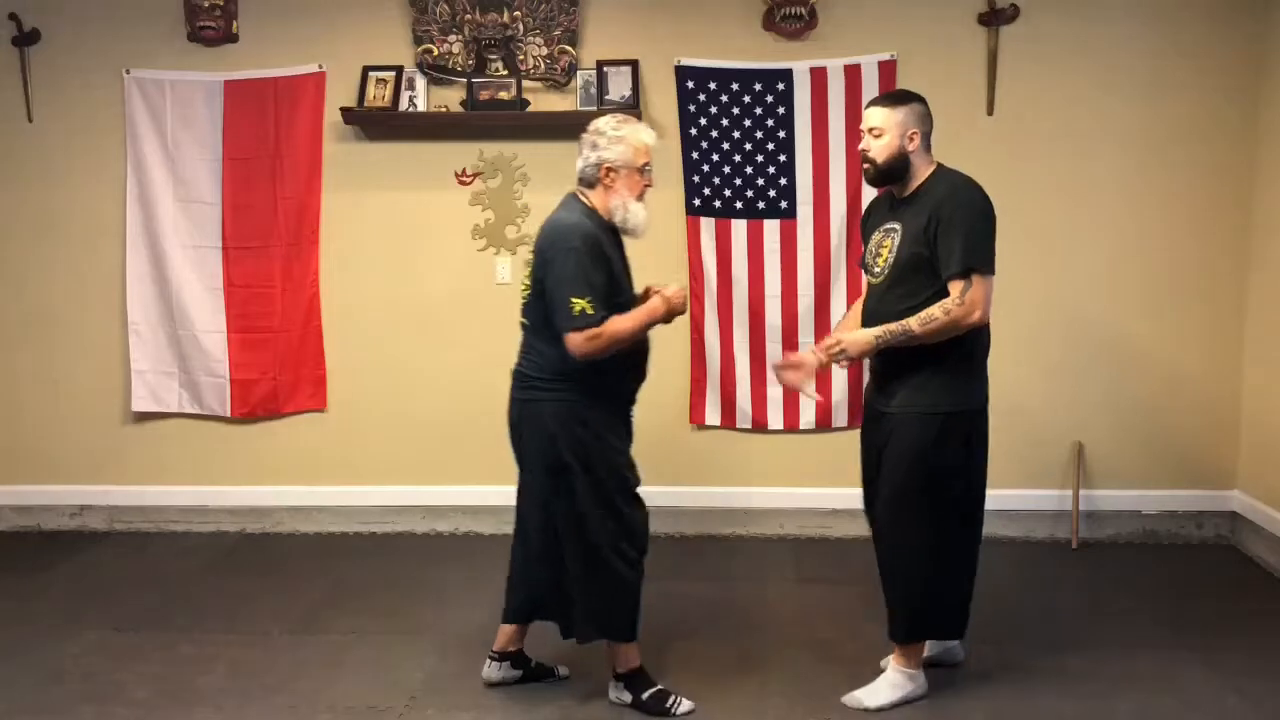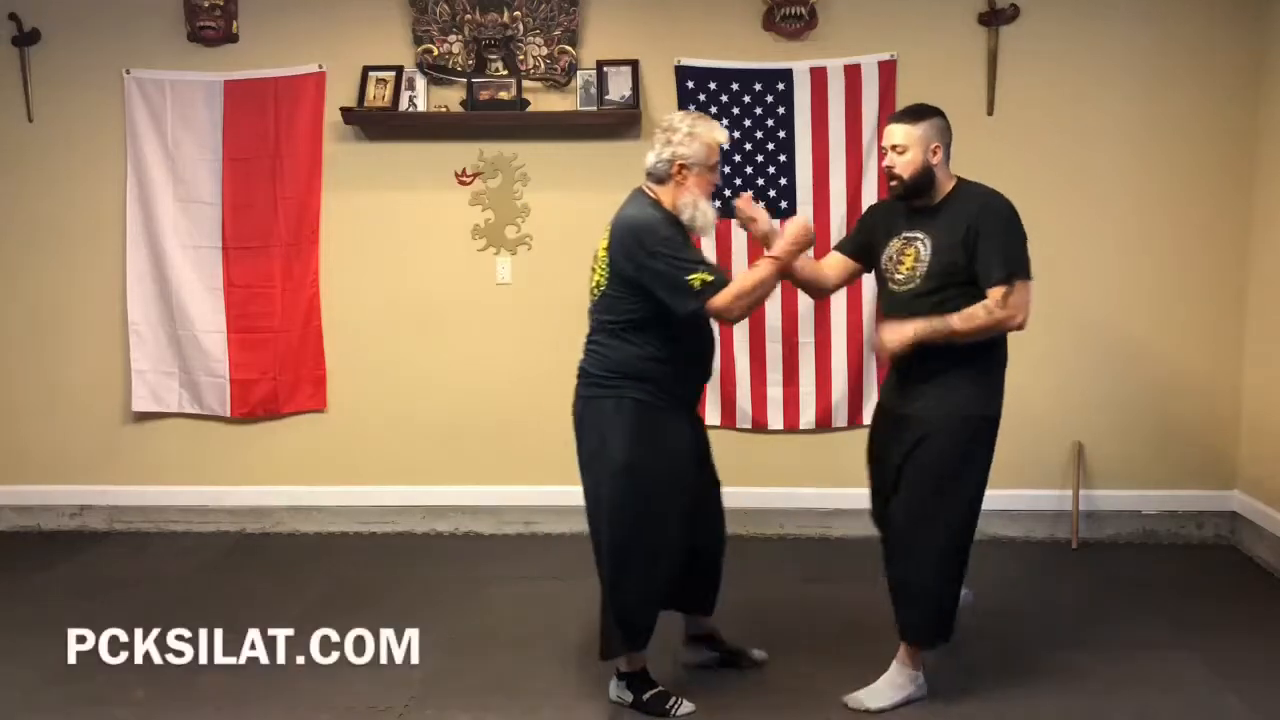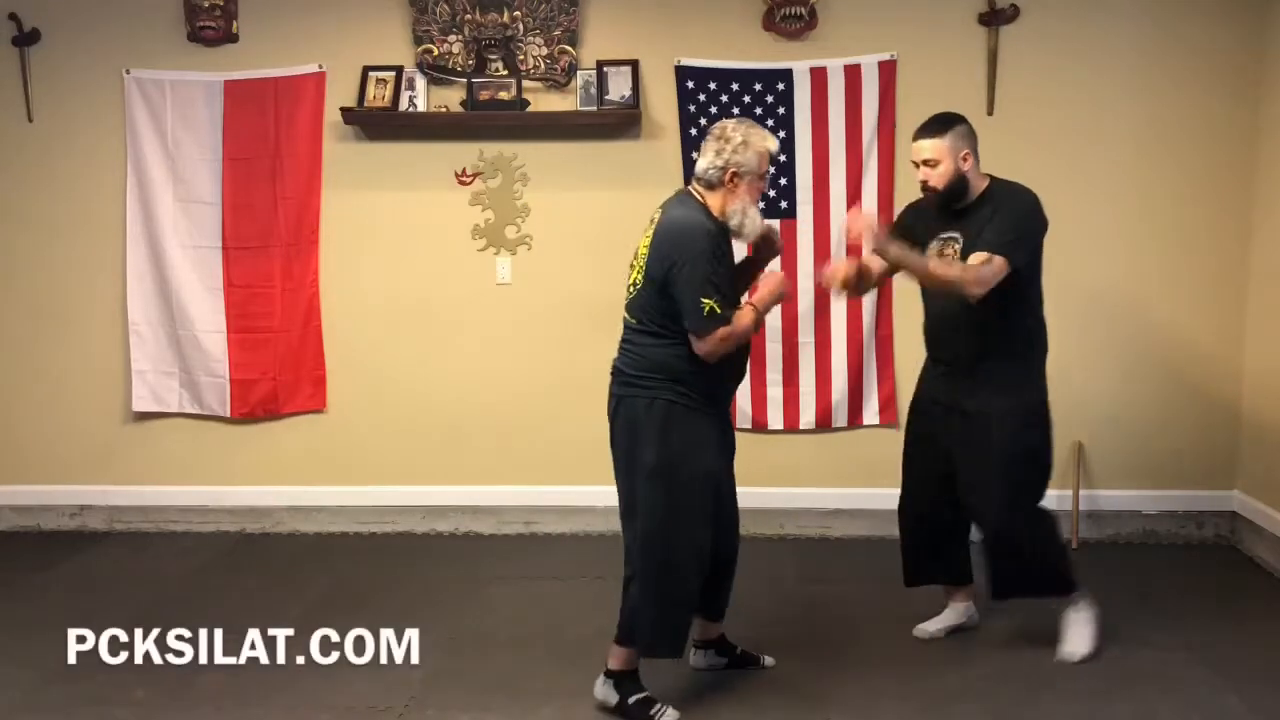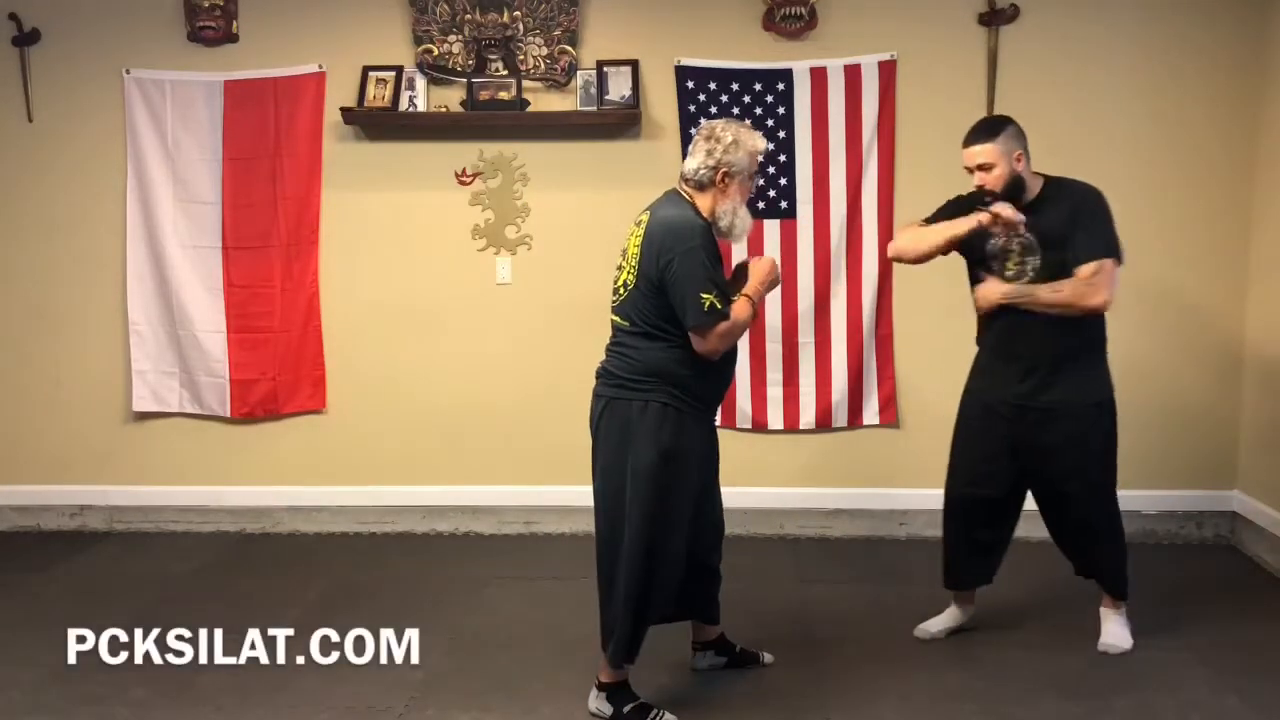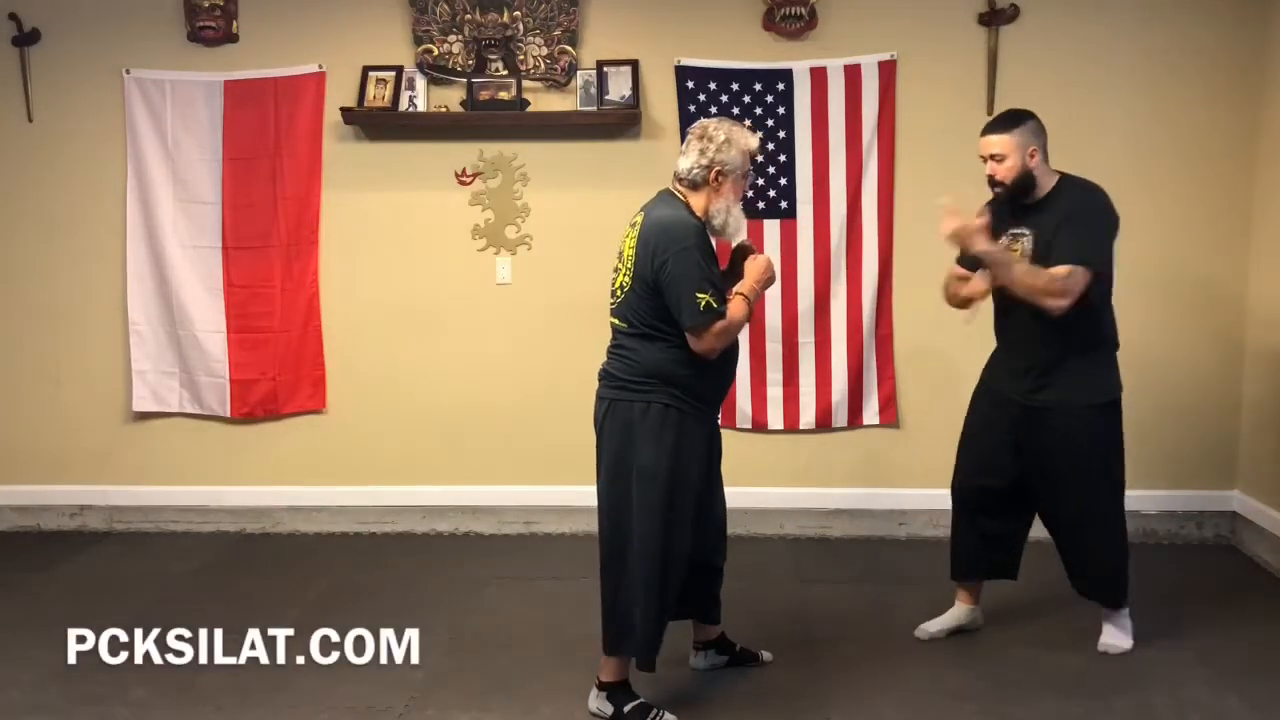
dt=0.4s
person 1, frame 1
left shoulder: (592, 225)
right shoulder: (574, 234)
right elbow: (586, 341)
left wrist: (643, 303)
right wrist: (656, 310)
left hip: (572, 409)
right hip: (566, 412)
left knee: (550, 530)
right knee: (613, 531)
left ankle: (506, 654)
person 1, frame 2
left shoulder: (658, 218)
right shoulder: (644, 227)
left elbow: (693, 299)
right elbow: (726, 307)
left wrist: (755, 269)
right wrist: (781, 255)
left hip: (661, 404)
right hip: (627, 409)
left knee: (697, 521)
right knee: (636, 535)
left ankle: (701, 639)
person 1, frame 3
left shoulder: (692, 216)
right shoulder: (692, 233)
left elbow: (713, 296)
right elbow: (712, 342)
left wrist: (756, 261)
right wrist: (764, 297)
left hip: (689, 405)
right hip: (660, 407)
left knee: (714, 524)
right knee: (664, 537)
left ankle: (708, 641)
person 1, frame 4
left shoulder: (672, 214)
right shoulder: (685, 233)
right elbow: (711, 339)
left wrist: (734, 285)
right wrist: (754, 291)
left hip: (668, 407)
right hip: (647, 411)
left knee: (697, 529)
right knee: (641, 539)
left ankle: (709, 642)
person 1, frame 5
left shoulder: (668, 214)
right shoulder: (679, 232)
right elbow: (708, 337)
left wrist: (730, 275)
right wrist: (750, 287)
left hip: (673, 408)
right hip: (650, 412)
left knee: (700, 526)
right knee: (644, 541)
left ankle: (710, 641)
person 2, frame 1
left shoulder: (958, 200)
right shoulder: (879, 208)
left elbow: (968, 308)
left wrist: (872, 340)
right wrist: (825, 351)
left hip: (938, 398)
right hip: (889, 392)
left knee: (914, 524)
right knee: (890, 519)
left ankle: (908, 666)
right ankle: (939, 634)
person 2, frame 2
left shoulder: (986, 211)
right shoulder: (883, 215)
left elbow: (1011, 311)
right elbow: (821, 279)
left wrist: (918, 329)
right wrist: (770, 234)
left hip: (960, 401)
right hip: (901, 393)
left knee: (925, 526)
right knee: (896, 517)
left ankle: (905, 670)
right ankle: (944, 593)
person 2, frame 3
left shoulder: (1015, 207)
right shoulder: (924, 211)
left elbow: (972, 282)
right elbow: (866, 272)
left wrist: (895, 251)
right wrist: (858, 268)
left hip: (1006, 394)
right hip: (942, 385)
left knee: (1006, 510)
right knee: (924, 503)
left ankle: (1075, 602)
right ankle: (960, 600)
person 2, frame 4
left shoulder: (1078, 203)
right shoulder: (974, 206)
left elbow: (1097, 293)
right elbow: (903, 248)
left wrist: (1005, 293)
right wrist: (976, 223)
left hip: (1073, 392)
right hip: (995, 387)
left knee: (1087, 504)
right knee: (970, 497)
left ankle: (1115, 605)
right ankle: (961, 604)
person 2, frame 5
left shoulder: (1084, 204)
right shoulder: (999, 209)
left elbow: (1057, 295)
right elbow: (962, 291)
left wrist: (982, 251)
right wrist: (966, 283)
left hip: (1078, 390)
right hip: (1008, 379)
left knee: (1085, 506)
right knee: (976, 488)
left ankle: (1115, 611)
right ankle: (966, 605)
